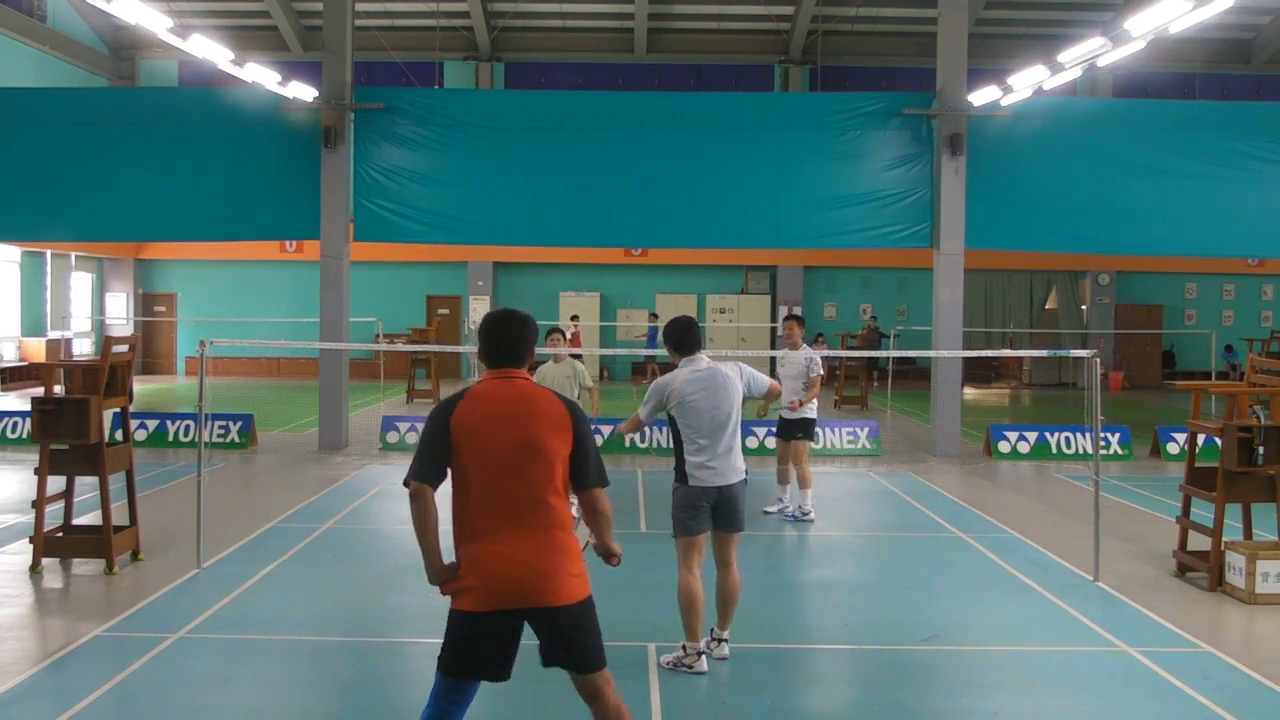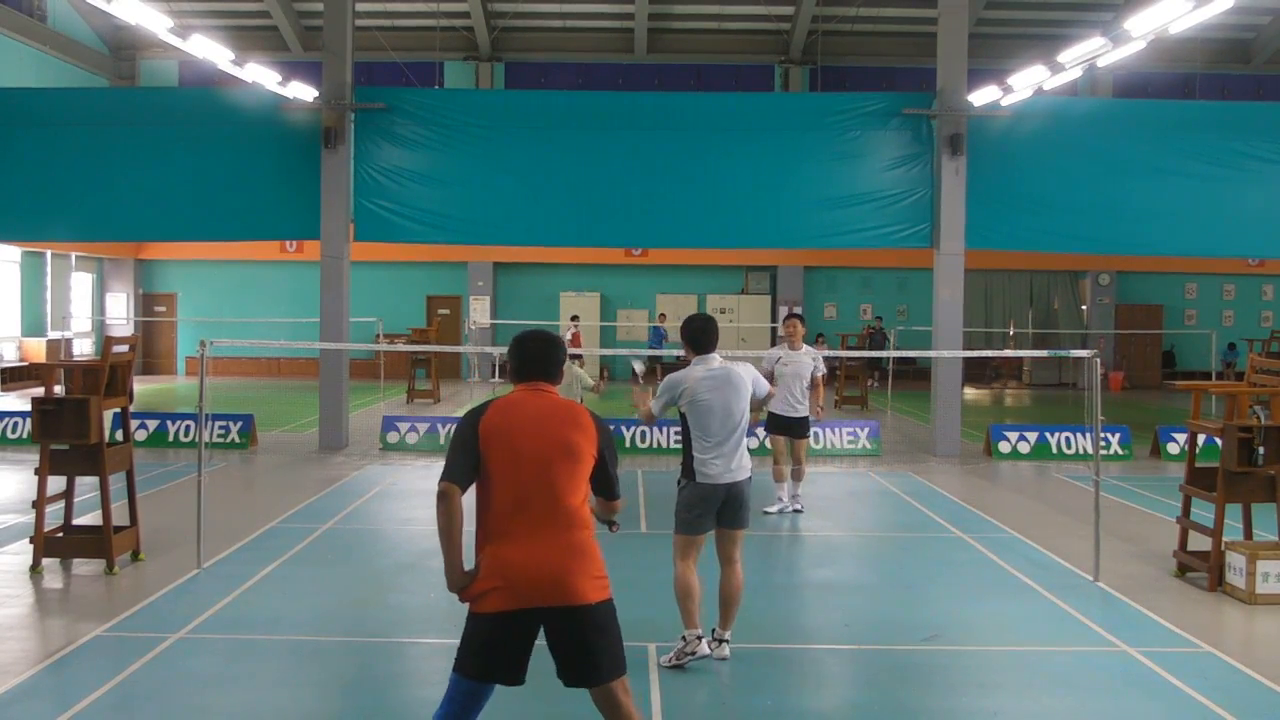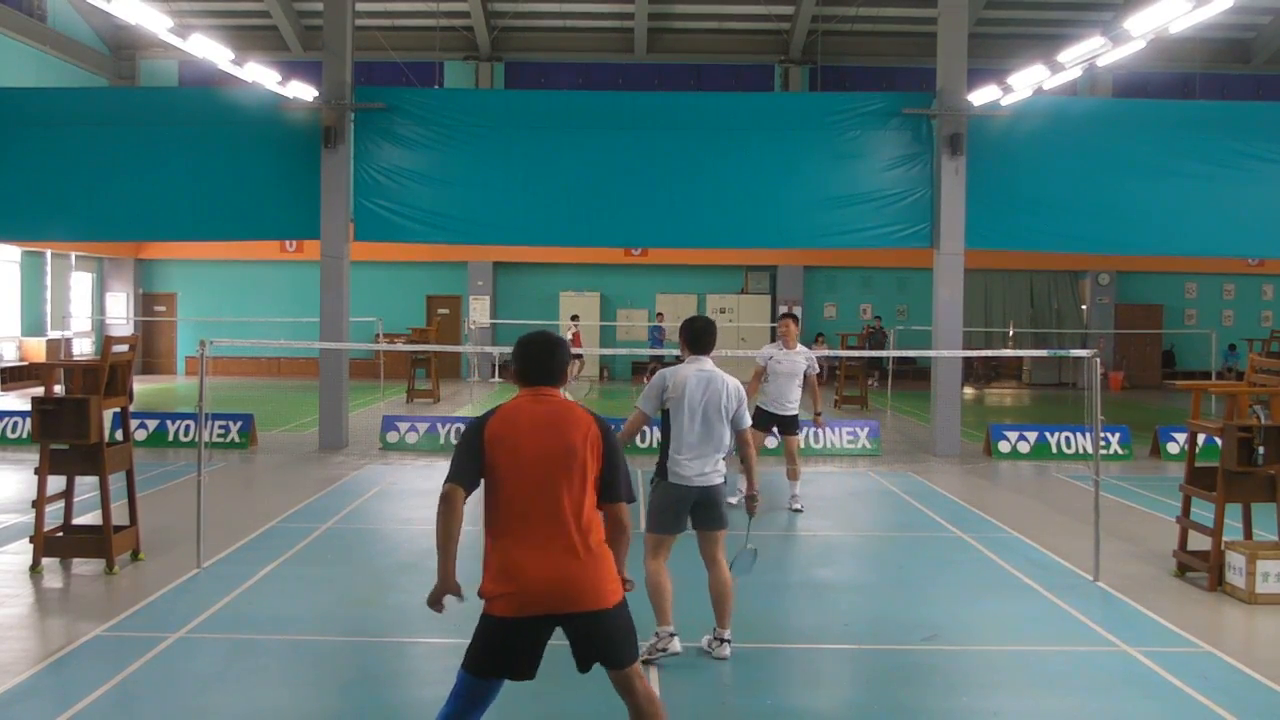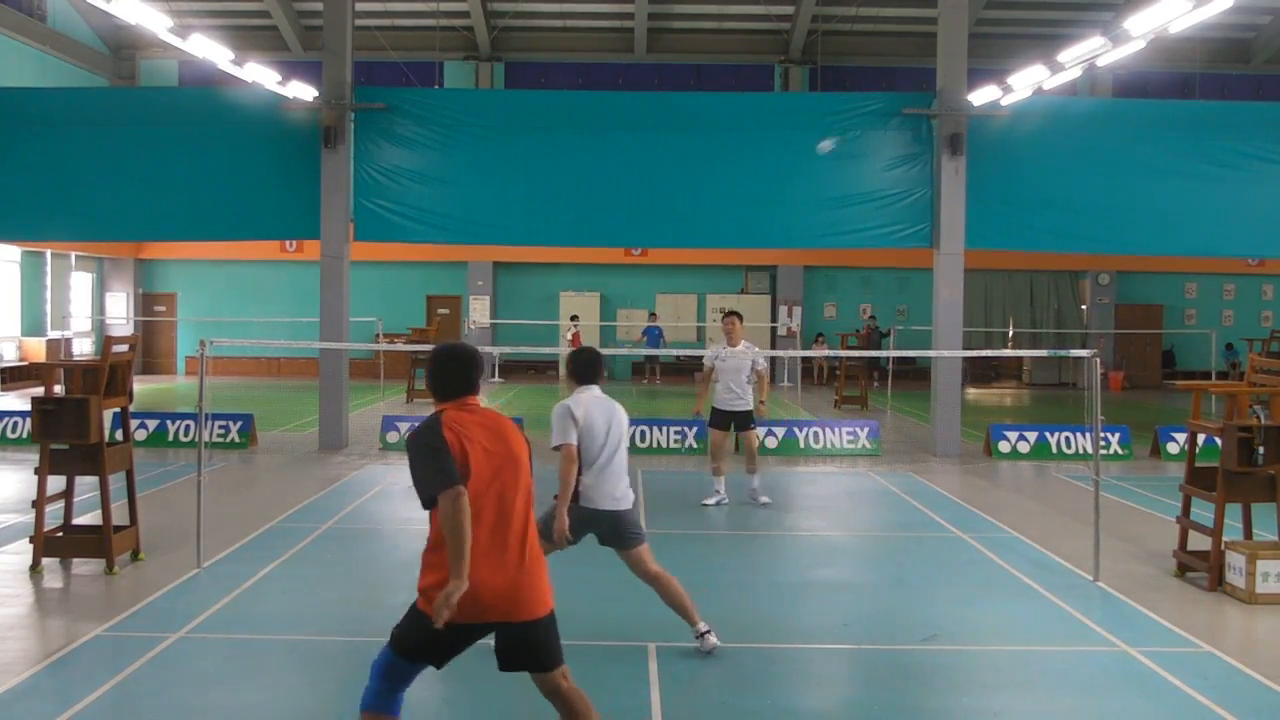
dt=0.5s
person 1, frame 1
left shoulder: (452, 411)
right shoulder: (564, 411)
left elbow: (420, 491)
right elbow: (594, 501)
left wrist: (435, 565)
right wrist: (606, 543)
left hip: (482, 579)
right hip: (557, 577)
person 1, frame 2
left shoulder: (481, 419)
right shoulder: (589, 423)
left elbow: (448, 494)
right elbow: (611, 505)
left wrist: (454, 571)
left hip: (502, 582)
right hip: (578, 581)
person 1, frame 3
left shoulder: (487, 426)
right shoulder: (594, 426)
left elbow: (451, 498)
right elbow: (619, 515)
left wrist: (446, 575)
right wrist: (617, 568)
left hip: (516, 588)
right hip: (589, 585)
right knee: (633, 684)
person 1, frame 4
left shoulder: (429, 435)
right shoulder: (512, 430)
left elbow: (454, 500)
left wrist: (458, 579)
left hip: (464, 595)
right hip: (525, 589)
left knee: (387, 677)
right knee: (559, 686)
person 2, frame 1
left shoulder: (666, 384)
right shoulder: (735, 372)
left elbow: (637, 422)
right elbow: (776, 390)
left wrist: (624, 427)
left hip: (693, 483)
right hip: (732, 480)
left knee: (689, 567)
right knee: (727, 562)
left ankle: (694, 652)
right ankle: (720, 638)
person 2, frame 2
left shoulder: (678, 381)
right shoulder: (744, 372)
left elbow: (648, 416)
right elbow: (768, 395)
left wrist: (641, 401)
left hip: (700, 480)
right hip: (738, 478)
left knee: (685, 561)
right knee: (731, 561)
left ankle: (693, 638)
right ankle: (722, 638)
person 2, frame 3
left shoulder: (667, 377)
right shoulder: (732, 385)
left elbow: (634, 426)
right elbow: (745, 443)
right wrist: (751, 488)
left hip: (673, 480)
right hip: (712, 482)
left knee: (656, 558)
right knee: (716, 560)
left ankle: (666, 635)
right ankle: (721, 638)
person 2, frame 4
left shoulder: (566, 408)
right shoulder: (616, 409)
left elbow: (569, 460)
left wrist: (560, 511)
left hip: (584, 503)
right hip: (620, 503)
right knee: (650, 571)
right ankle: (702, 631)
person 3, frame 1
left shoulder: (810, 357)
right shoulder: (782, 356)
left elbow: (815, 388)
left wrist: (800, 402)
right wrist: (766, 403)
left hip: (804, 416)
right hip: (785, 416)
left knee: (799, 462)
right knee: (782, 459)
left ankle: (806, 510)
right ankle: (783, 501)
person 3, frame 2
left shoulder: (814, 357)
right shoulder: (774, 354)
left elbow: (818, 386)
left wrist: (818, 405)
left hip: (800, 415)
right hip: (777, 413)
left knee: (798, 459)
right knee: (779, 457)
left ankle: (795, 496)
right ankle: (782, 500)
person 3, frame 3
left shoulder: (807, 356)
right shoulder: (768, 351)
left elbow: (812, 385)
right elbow: (756, 379)
left wrist: (818, 412)
left hip: (790, 413)
right hip: (765, 408)
left knee: (792, 455)
left ankle: (795, 497)
right ankle: (741, 491)
person 3, frame 4
left shoulder: (752, 352)
right shoulder: (715, 352)
left elbow: (763, 378)
right elbow: (706, 379)
left wrist: (762, 401)
right wrist: (700, 402)
left hip: (744, 408)
right hip: (720, 408)
left knee: (751, 450)
right knee: (716, 450)
left ankle: (754, 489)
right ankle: (719, 492)
